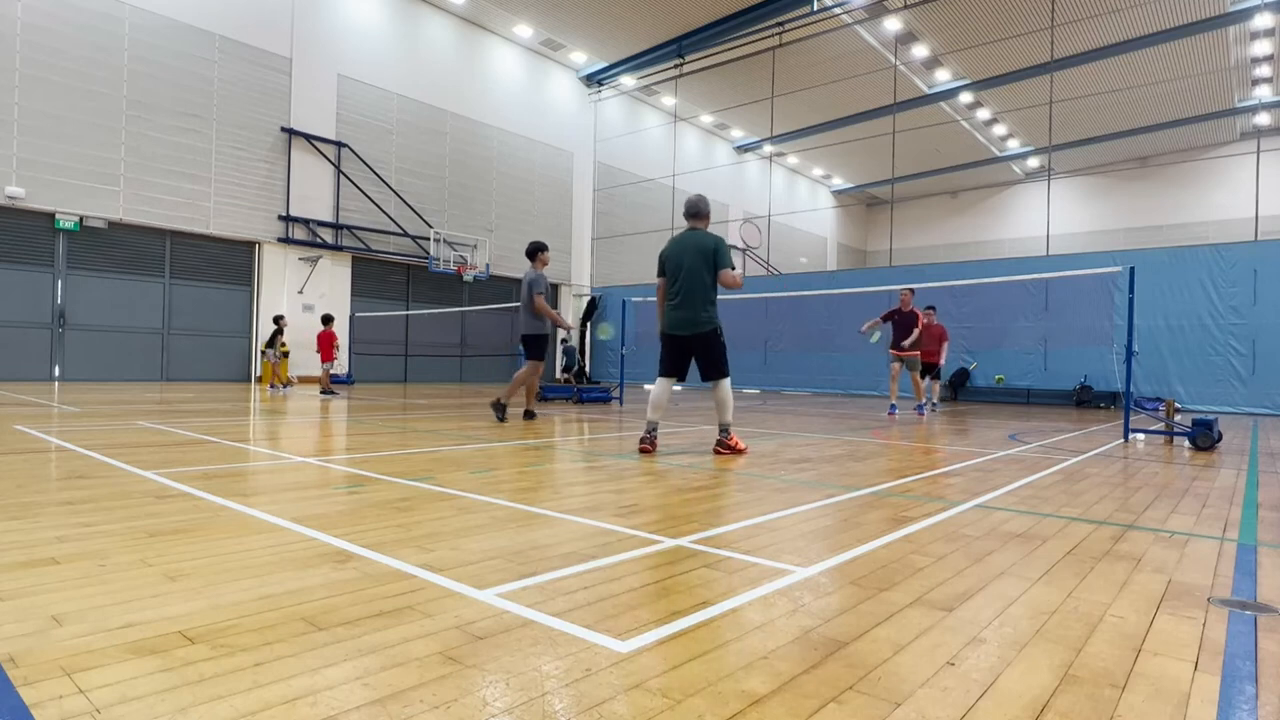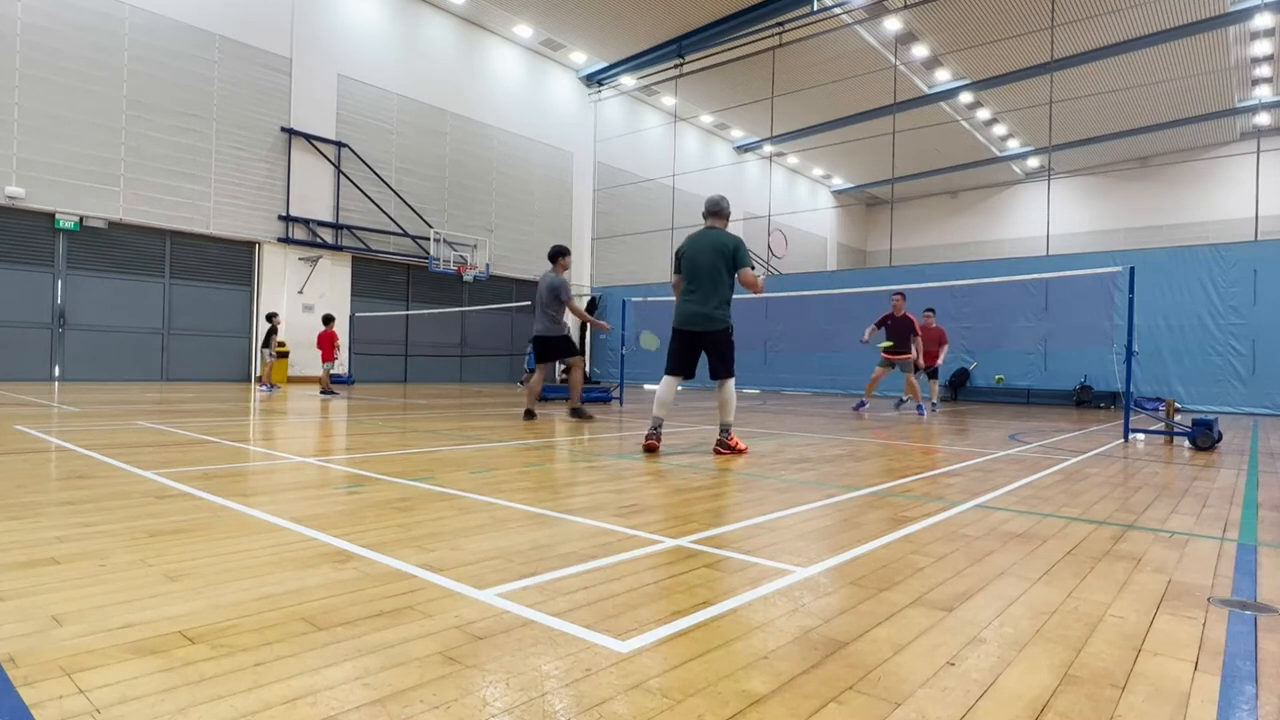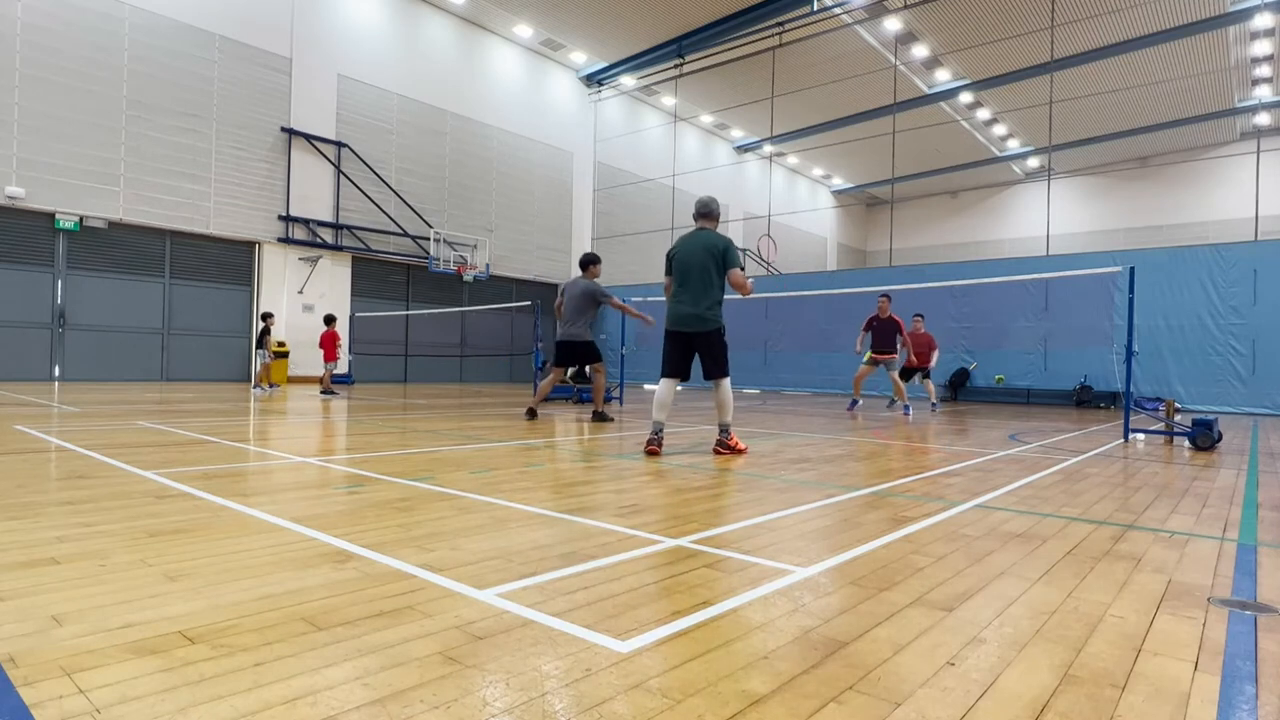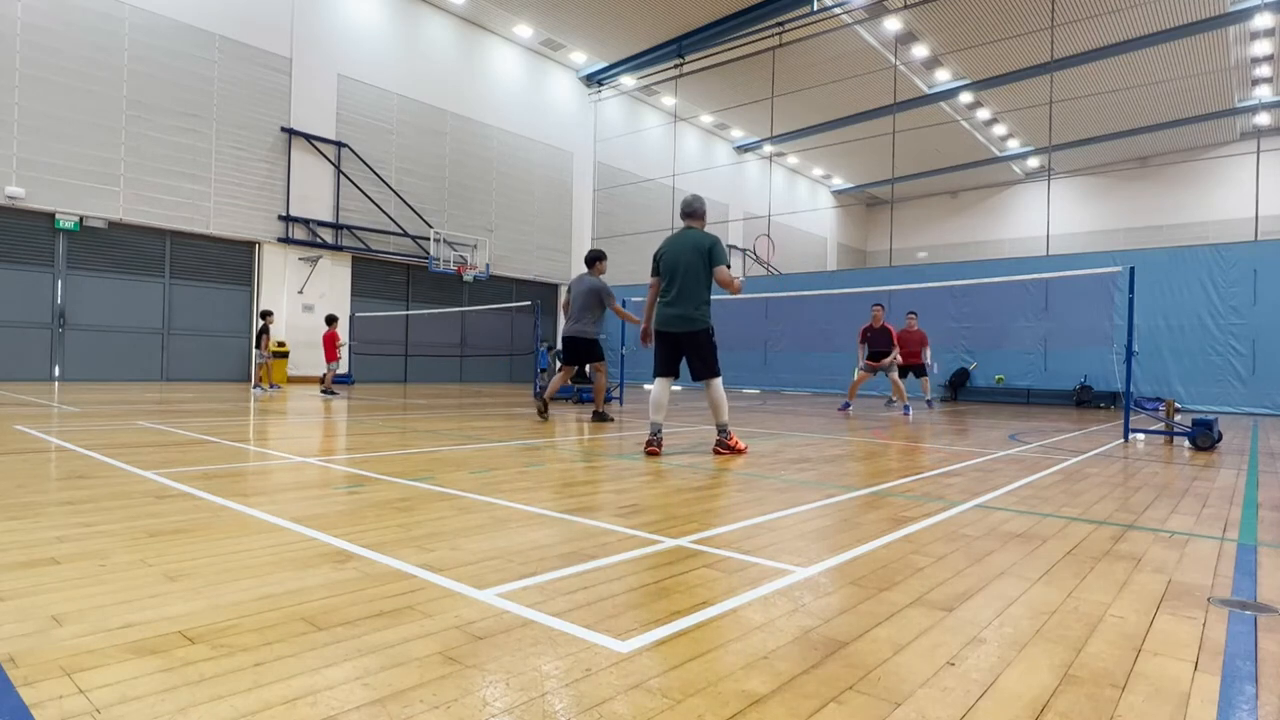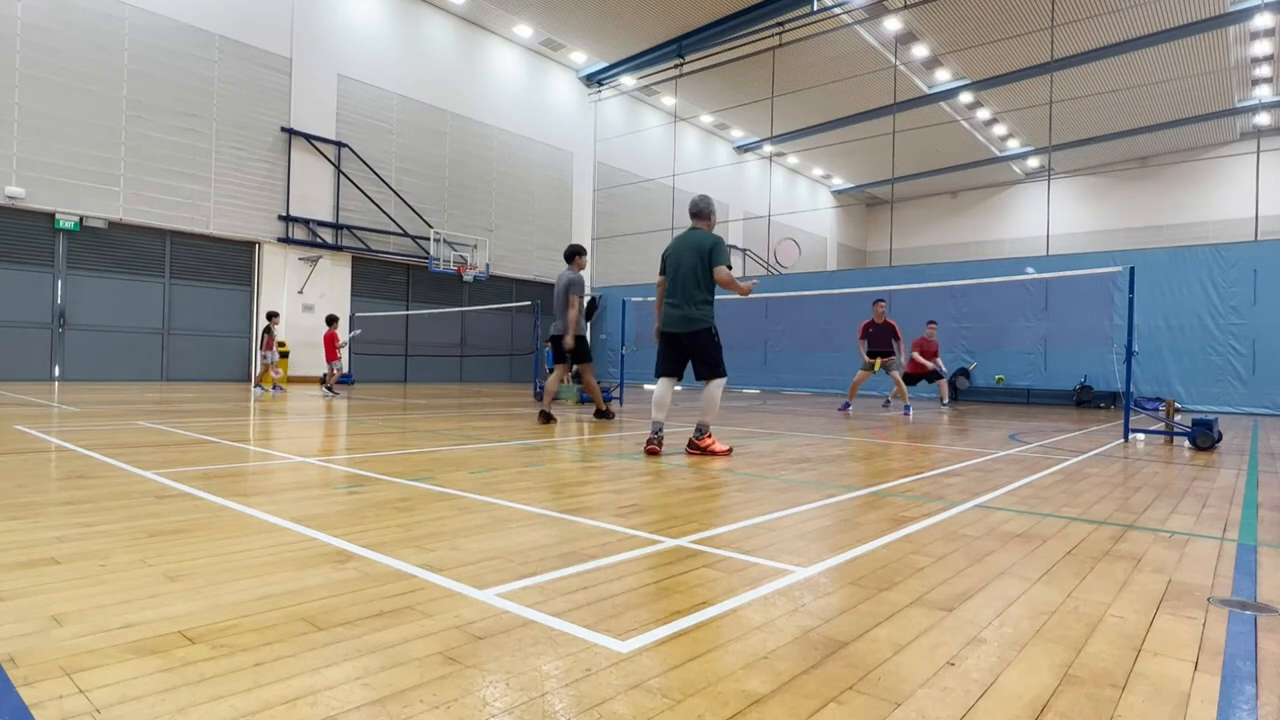
dt=0.3s
person 1, frame 1
left shoulder: (669, 246)
right shoulder: (715, 242)
left elbow: (661, 288)
right elbow: (727, 280)
left wrist: (663, 322)
right wrist: (738, 280)
left hip: (673, 325)
right hip: (705, 324)
left knee: (665, 378)
right knee: (720, 379)
left ankle: (649, 435)
right ankle: (725, 438)
person 1, frame 2
left shoulder: (687, 243)
right shoulder: (733, 243)
right elbow: (747, 280)
right wrist: (758, 285)
left hip: (684, 320)
right hip: (717, 322)
left knee: (671, 375)
right knee: (725, 378)
left ankle: (654, 431)
right ankle: (725, 438)
person 1, frame 3
left shoulder: (677, 245)
right shoulder: (723, 243)
right elbow: (736, 280)
right wrist: (747, 288)
left hip: (676, 322)
right hip: (708, 322)
left knee: (669, 378)
right knee: (721, 378)
left ankle: (655, 435)
right ankle: (725, 438)
person 1, frame 4
left shoulder: (665, 245)
right shoulder: (710, 242)
left elbow: (653, 287)
right elbow: (722, 277)
left wrist: (646, 322)
right wrist: (734, 286)
left hip: (665, 322)
right hip: (696, 322)
left knee: (663, 378)
right knee: (712, 378)
left ankle: (654, 436)
right ankle: (725, 437)
person 1, frame 5
left shoulder: (673, 244)
right shoulder: (713, 242)
left elbow: (661, 285)
right elbow: (722, 277)
left wrist: (659, 321)
right wrist: (741, 287)
left hip: (671, 322)
right hip: (699, 322)
left knee: (666, 378)
right knee: (715, 377)
left ankle: (655, 435)
right ankle: (700, 438)
person 2, frame 1
left shoulder: (529, 275)
right shoulder: (538, 276)
right elbow: (539, 304)
left wrist: (553, 315)
right wrist: (559, 320)
left hip: (530, 330)
right hip: (535, 331)
left knee: (536, 370)
right knee: (530, 369)
left ankle: (529, 409)
right ankle: (501, 401)
person 2, frame 2
left shoulder: (544, 278)
right shoulder: (560, 282)
right elbow: (573, 309)
right wrist: (596, 323)
left hip: (539, 333)
right hip: (555, 333)
left knee: (540, 372)
right knee: (577, 364)
left ankle: (529, 409)
right ankle: (575, 407)
person 2, frame 3
left shoulder: (569, 284)
right shoulder: (594, 288)
left elbow: (557, 307)
right elbow: (620, 306)
right wrist: (643, 317)
left hip: (563, 338)
right hip: (581, 338)
left knee: (555, 375)
right knee: (599, 371)
left ankle: (532, 408)
right ankle: (598, 412)
person 2, frame 4
left shoulder: (576, 281)
right shoulder: (600, 285)
left elbow: (565, 305)
right elbow: (618, 310)
right wrist: (639, 321)
left hip: (569, 334)
right hip: (587, 336)
left knee: (566, 372)
right knee: (600, 370)
left ankle: (545, 397)
right ankle: (598, 412)
person 2, frame 5
left shoulder: (561, 278)
right shoulder: (576, 278)
right elbow: (573, 308)
right wrist: (569, 334)
left hip: (557, 332)
right hip: (573, 334)
left knee: (559, 372)
right knee: (587, 372)
left ankle: (545, 410)
right ankle: (602, 409)
